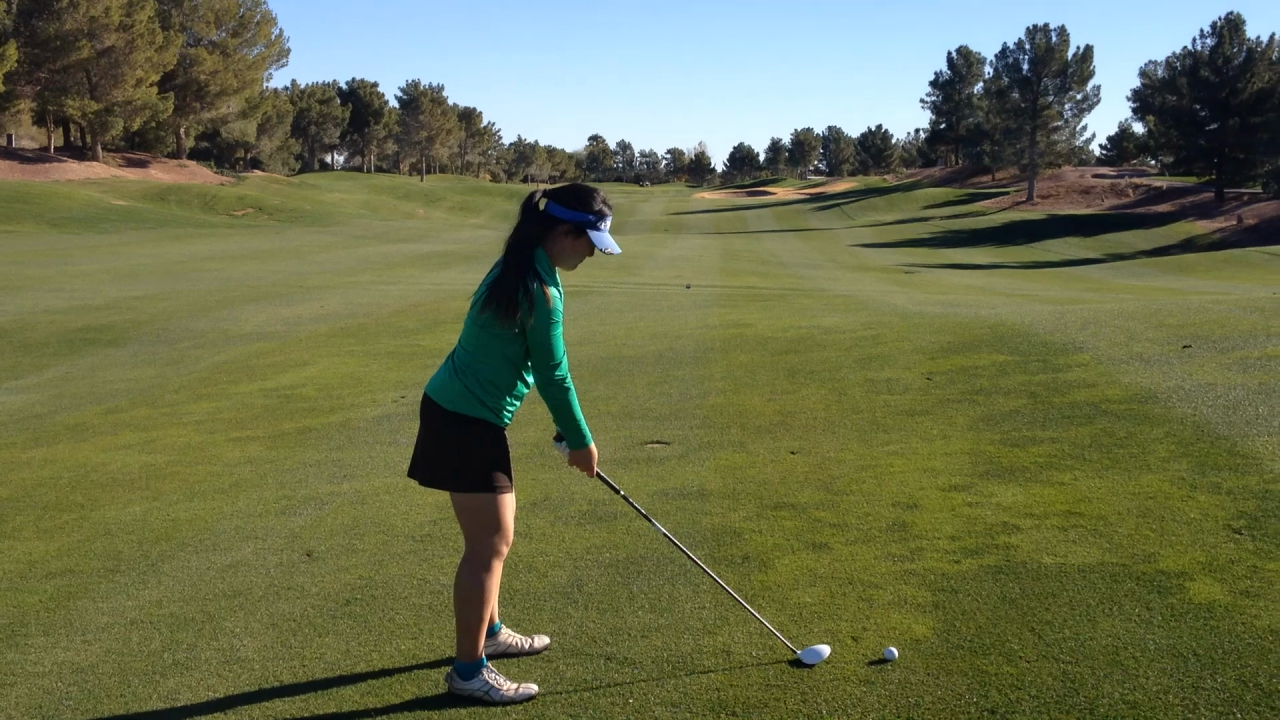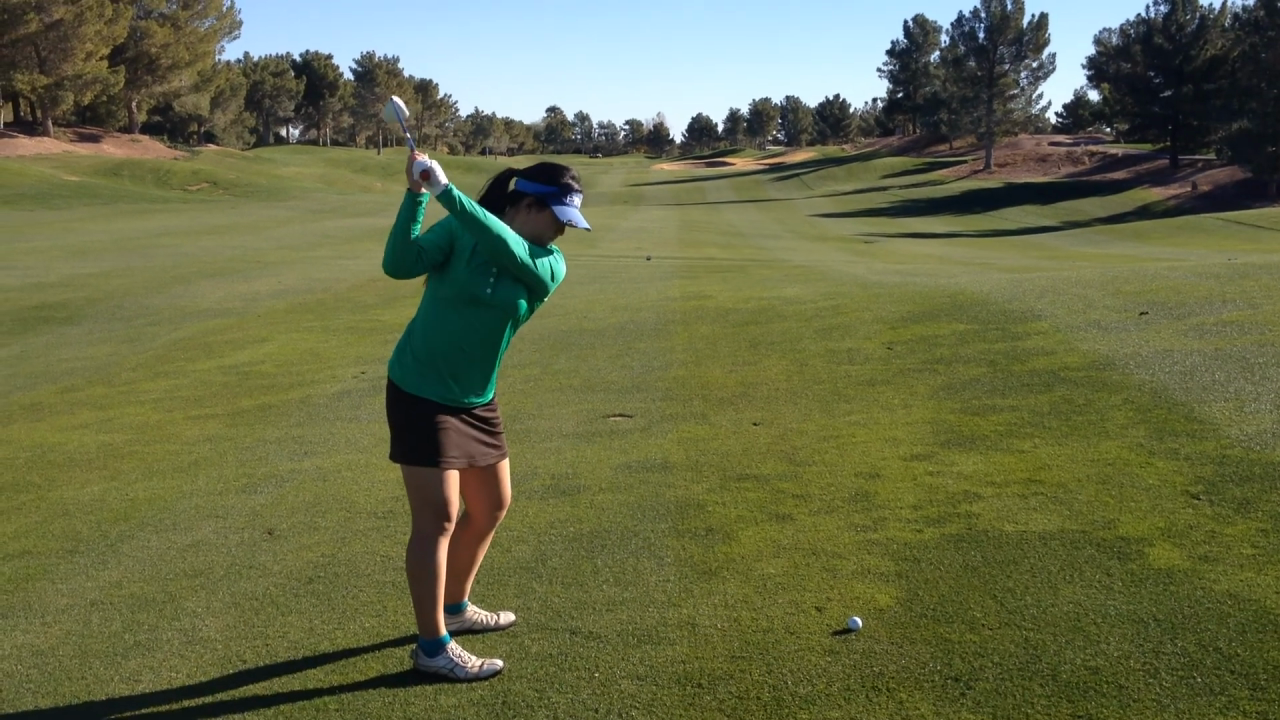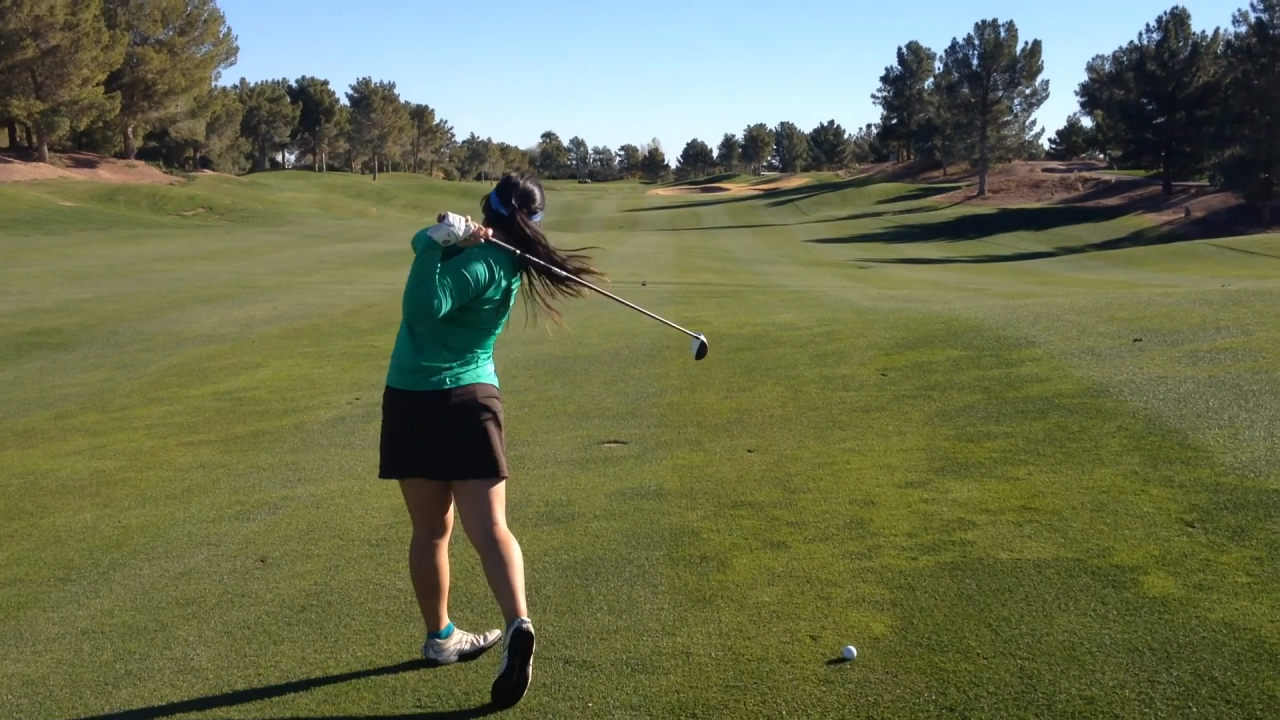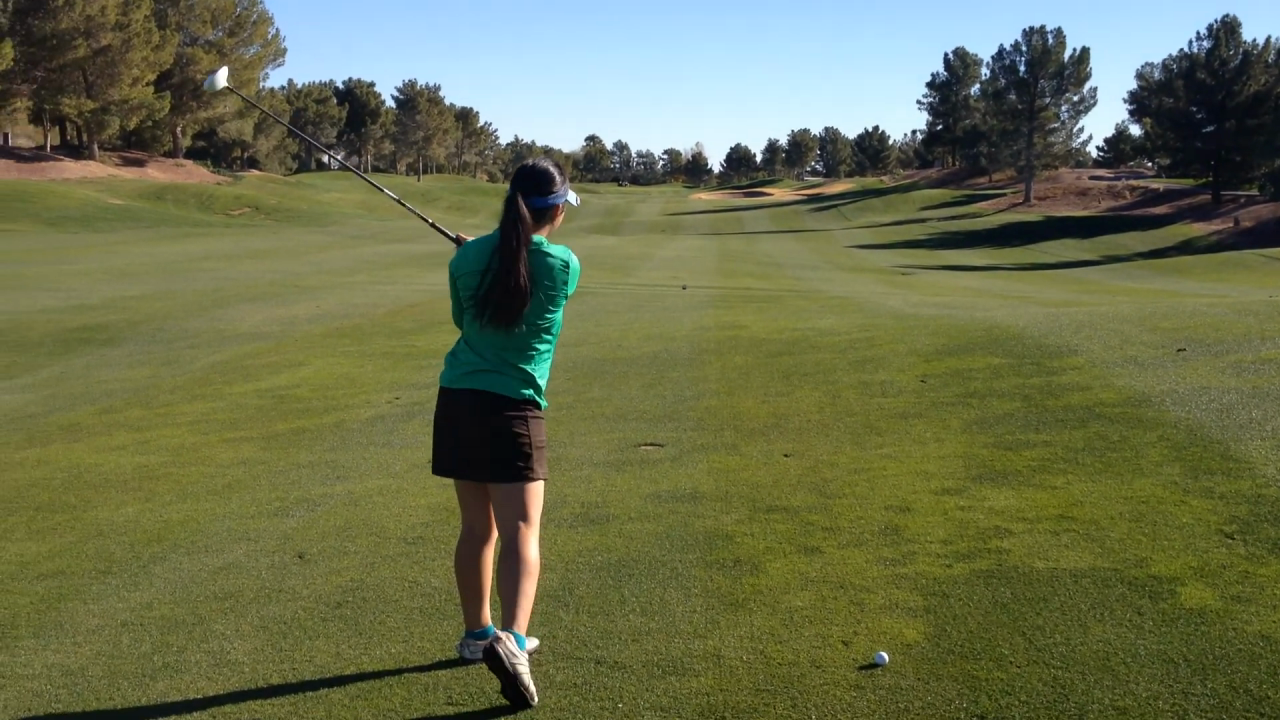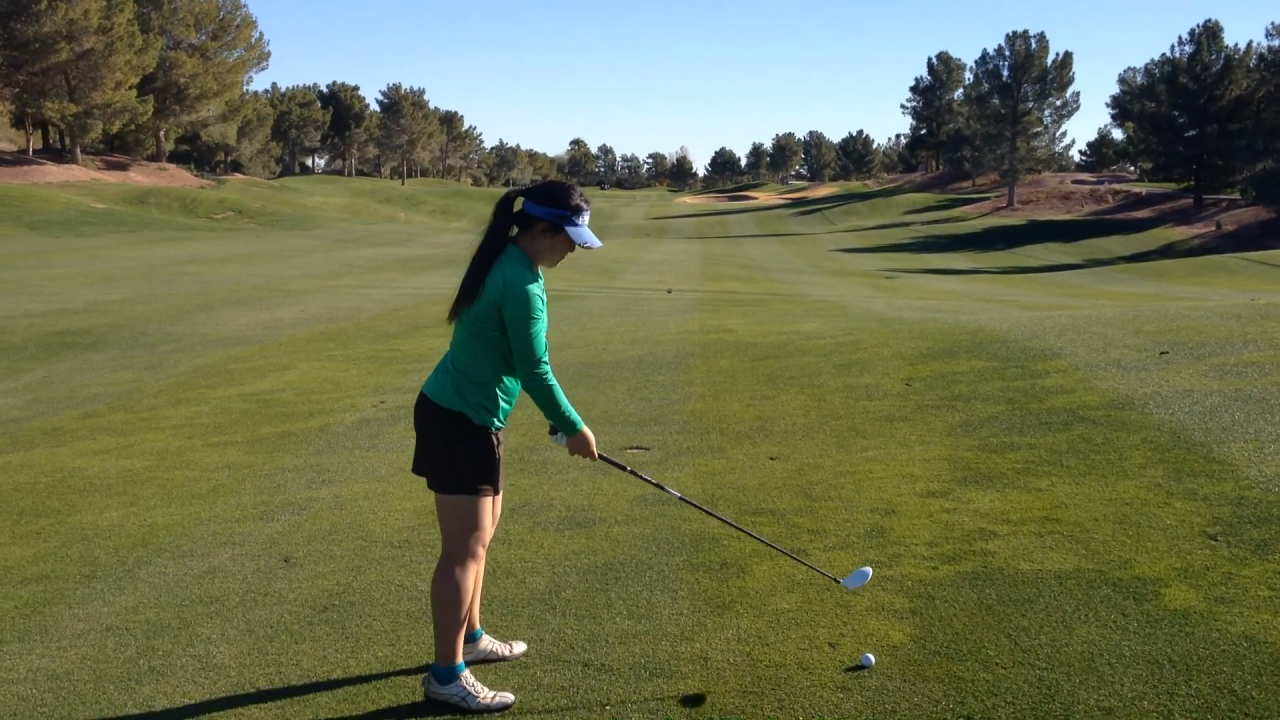
dt=1s
person 1, frame 1
left shoulder: (527, 267)
right shoulder: (538, 290)
left elbow: (548, 367)
right elbow: (552, 376)
left wrist: (569, 432)
right wrist: (581, 441)
left hip: (469, 413)
right hip: (466, 421)
left knee: (498, 529)
right knee: (489, 543)
left ankle: (489, 633)
right ankle: (468, 670)
person 1, frame 2
left shoulder: (549, 267)
right shoulder: (458, 231)
left elbow: (507, 249)
right elbow: (397, 265)
left wrist: (447, 192)
right wrist: (415, 195)
left hip: (477, 400)
right hip: (420, 392)
left knee: (491, 506)
right knee: (438, 519)
left ankle: (454, 607)
right ankle: (433, 646)
person 1, frame 3
left shoulder: (477, 264)
right shoulder: (498, 251)
left elbow: (418, 312)
left wrist: (449, 238)
left hip: (413, 400)
right hip: (471, 401)
left knee: (430, 528)
right knee: (490, 529)
left ankle: (440, 635)
right ankle: (518, 626)
person 1, frame 4
left shoulder: (469, 257)
right shoulder: (564, 265)
left hip: (457, 399)
right hip: (511, 407)
left knee: (478, 527)
right knee: (522, 528)
left ankle: (479, 634)
right ankle: (508, 640)
person 1, frame 5
left shoulder: (506, 264)
right shoulder: (521, 285)
left elbow: (522, 362)
right elbow: (534, 370)
left wrist: (559, 420)
right wrist: (573, 427)
left hip: (461, 413)
right hip: (460, 421)
left knee: (479, 534)
right knee: (465, 548)
left ankle: (469, 637)
right ankle: (446, 674)
